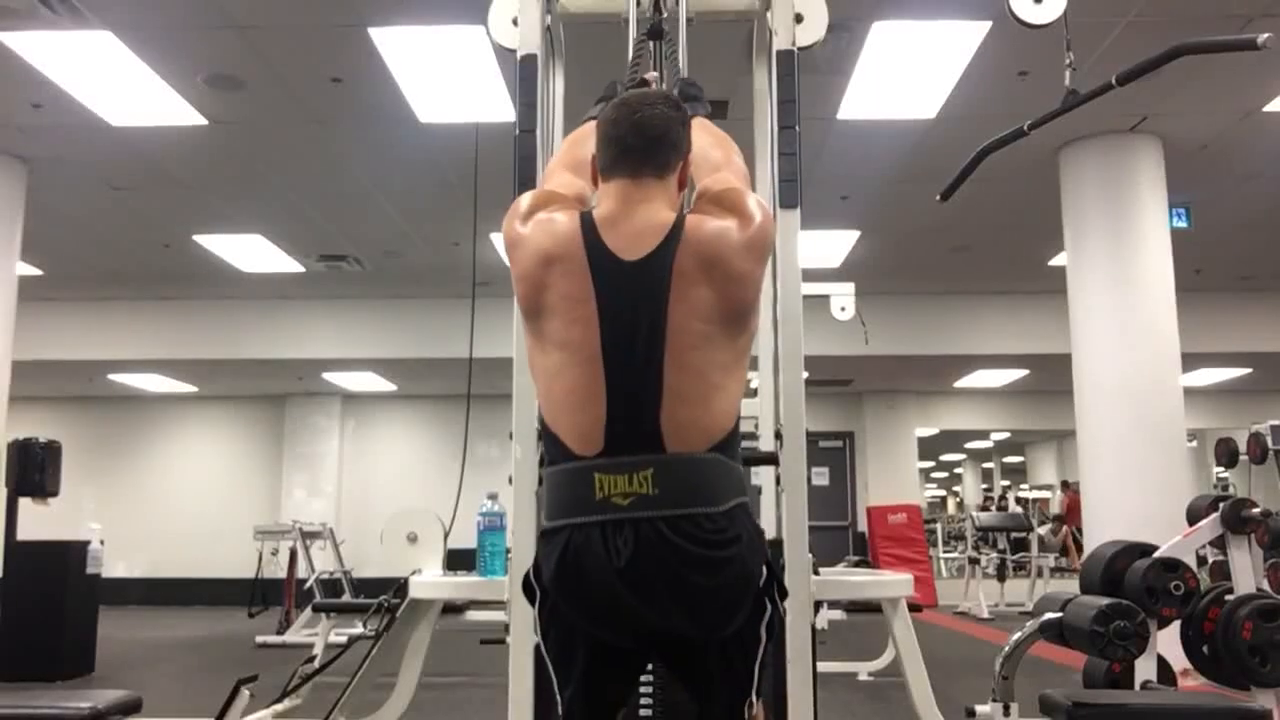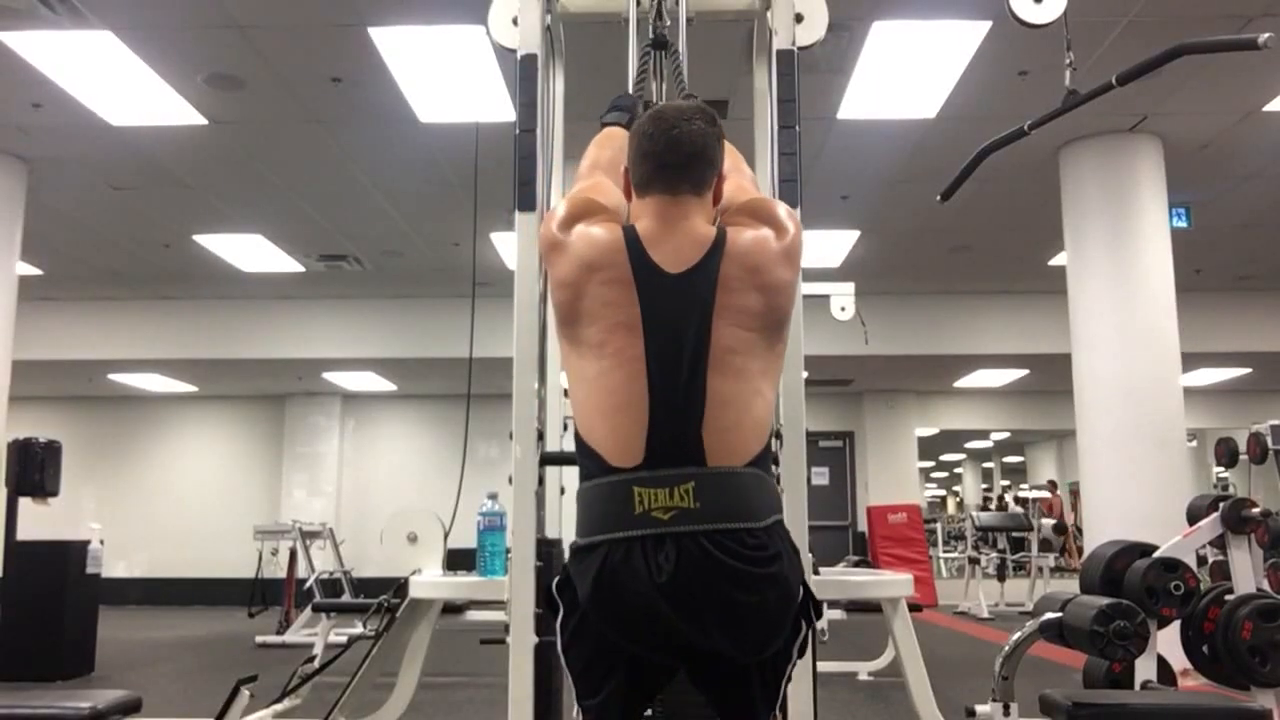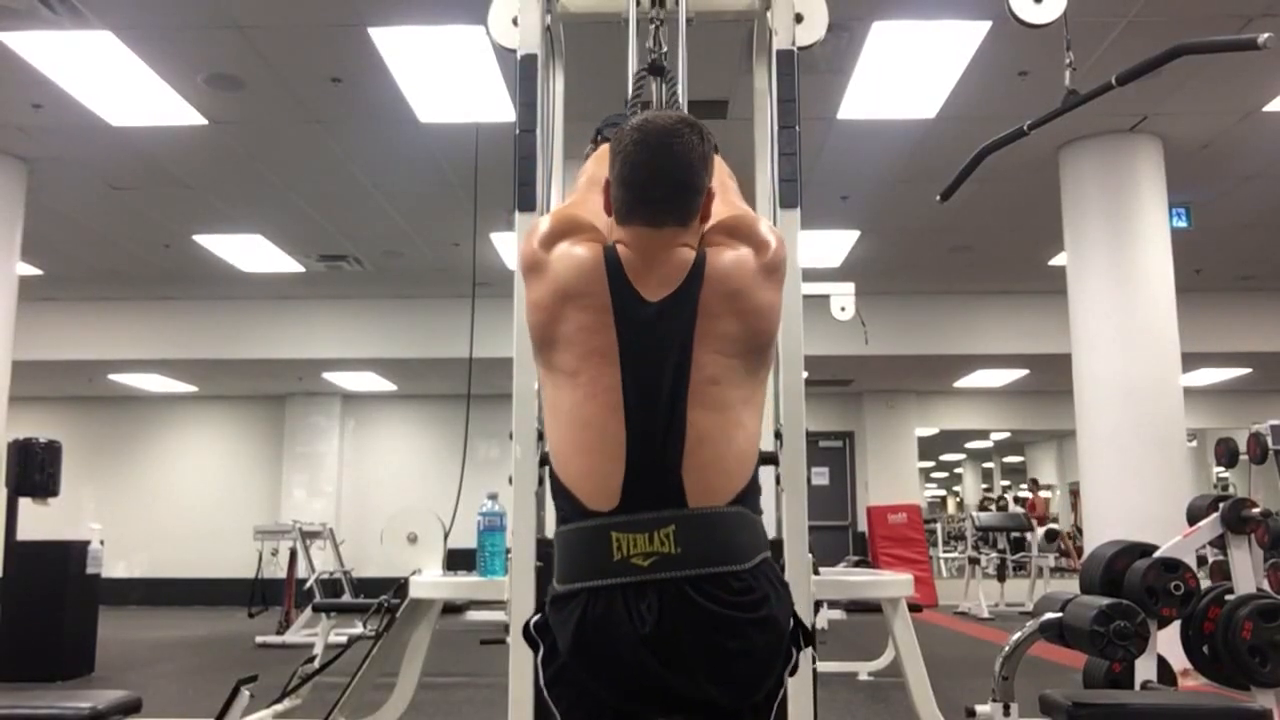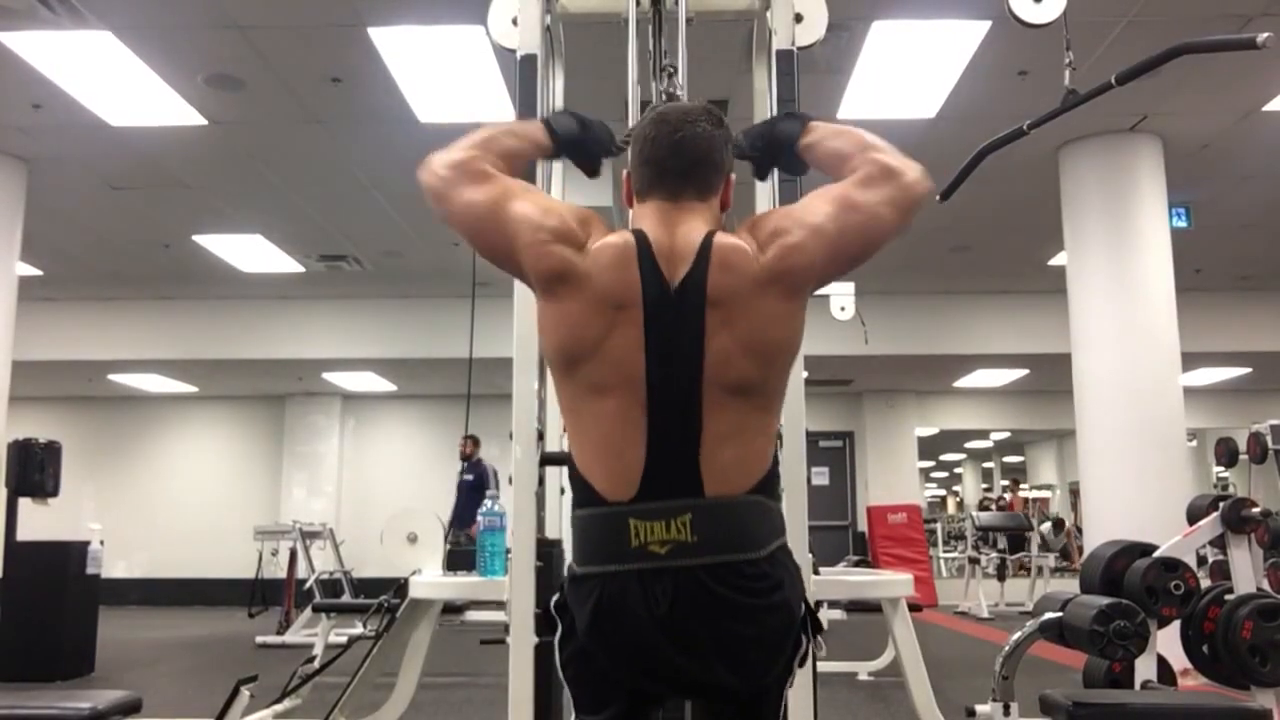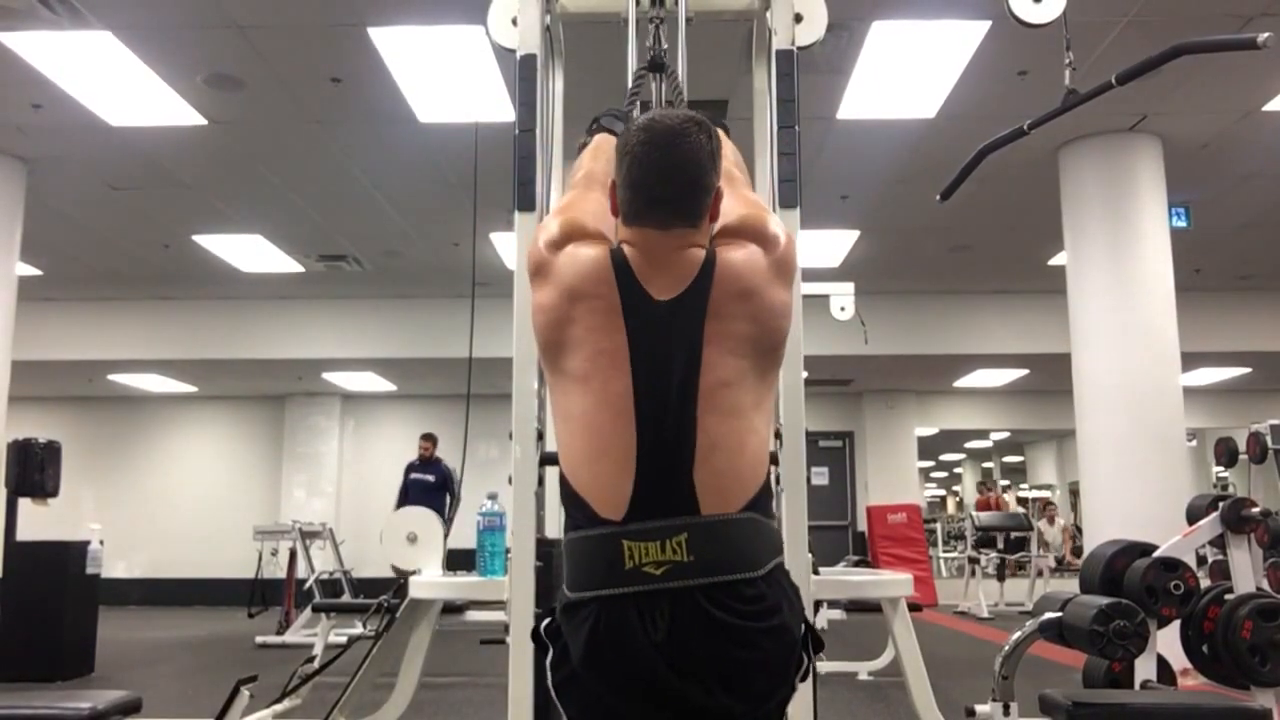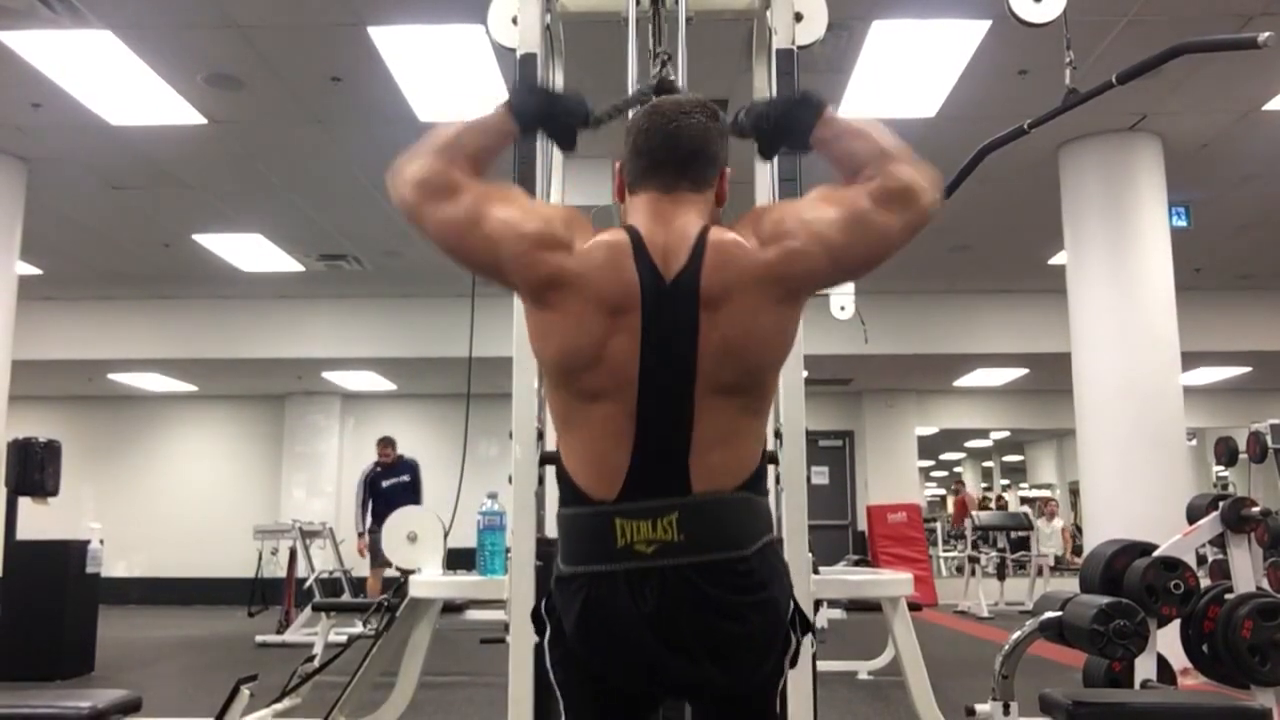
dt=0.7s
person 1, frame 1
left shoulder: (536, 235)
right shoulder: (736, 236)
left elbow: (565, 168)
right elbow: (726, 166)
left wrist: (600, 114)
right wrist: (697, 111)
left hip: (582, 550)
right hip: (707, 545)
person 1, frame 2
left shoulder: (575, 246)
right shoulder: (769, 245)
left elbow: (596, 172)
right elbow: (740, 180)
left wrist: (617, 120)
right wrist: (700, 133)
left hip: (614, 568)
right hip: (743, 562)
person 1, frame 3
left shoulder: (556, 265)
right shoulder: (751, 266)
left elbow: (585, 193)
right elbow: (725, 192)
left wrist: (610, 141)
right wrist: (693, 144)
left hip: (596, 615)
right hip: (733, 607)
person 1, frame 4
left shoulder: (568, 260)
right shoulder: (775, 262)
left elbow: (446, 174)
right elbow: (901, 180)
left wrist: (554, 132)
right wrist: (795, 132)
left hip: (613, 600)
right hip: (747, 593)
person 1, frame 5
left shoulder: (564, 270)
right shoulder: (759, 266)
left elbow: (584, 187)
right elbow: (734, 183)
left wrist: (607, 131)
right wrist: (710, 130)
left hip: (606, 622)
right hip: (744, 615)
person 1, frame 6
left shoulder: (560, 261)
right shoulder: (771, 258)
left elbow: (418, 181)
right elbow: (908, 188)
left wrist: (523, 112)
right wrist: (809, 118)
left hip: (598, 597)
right hip: (736, 589)
